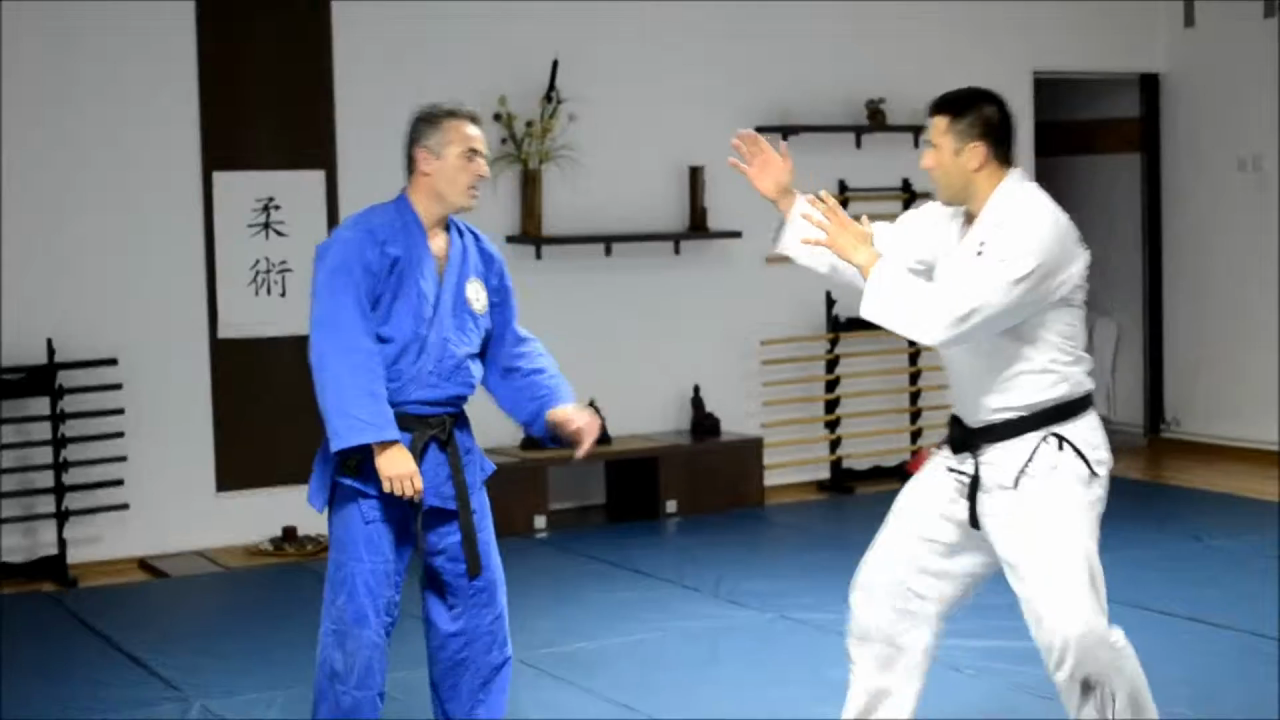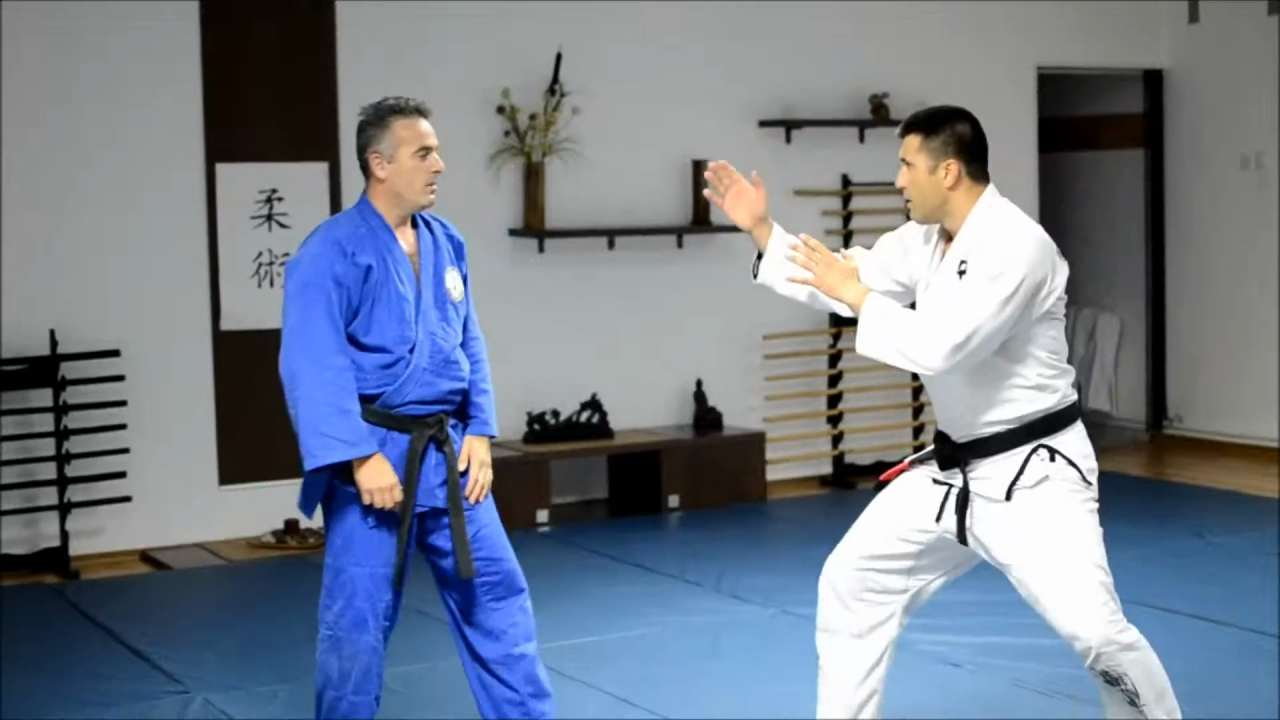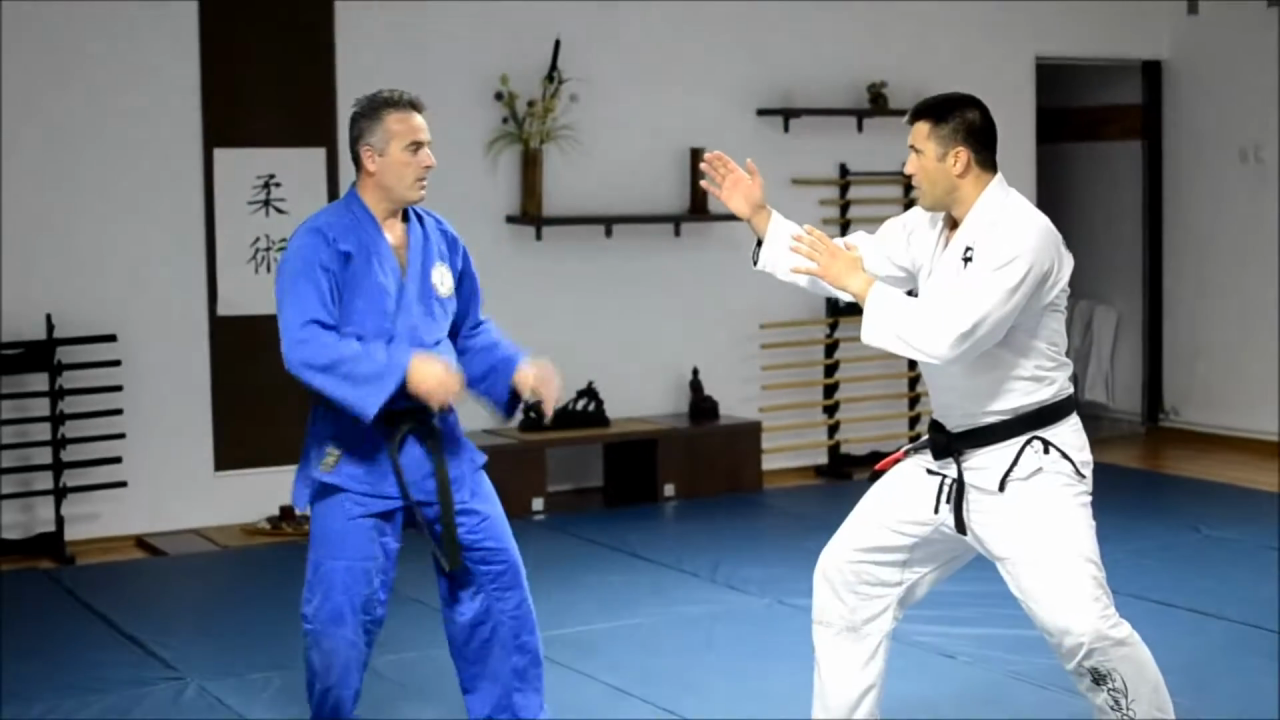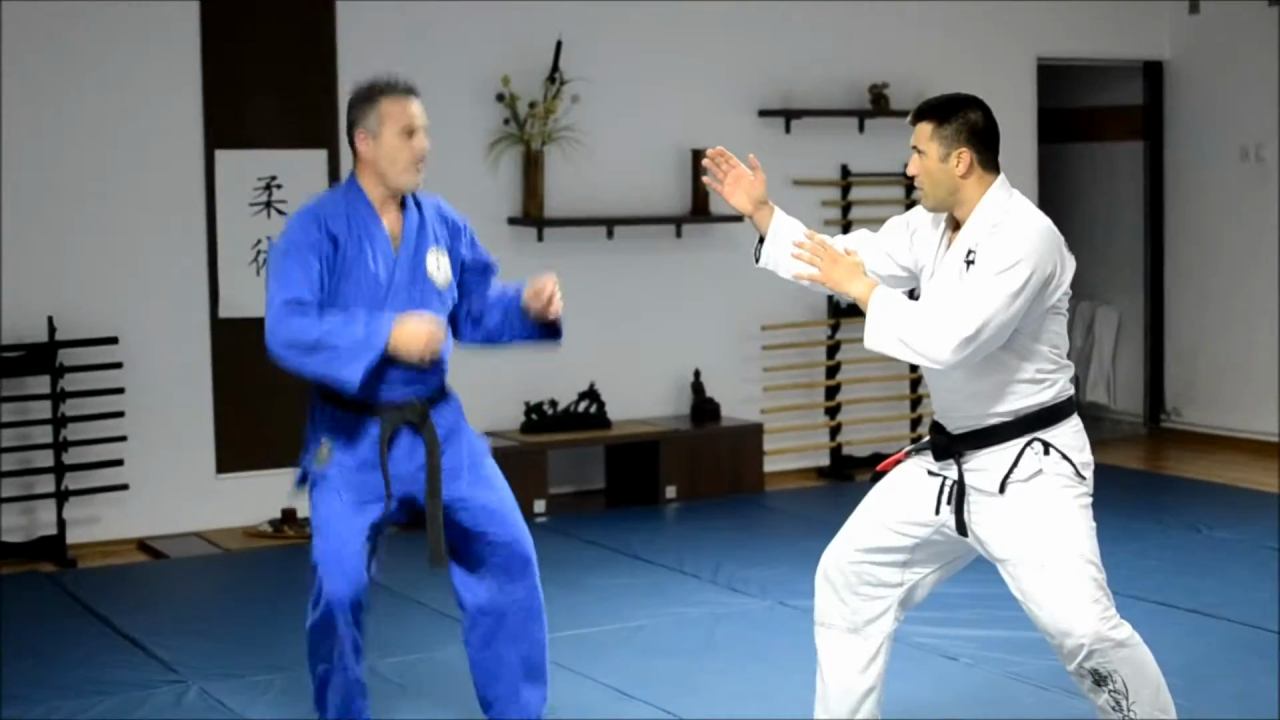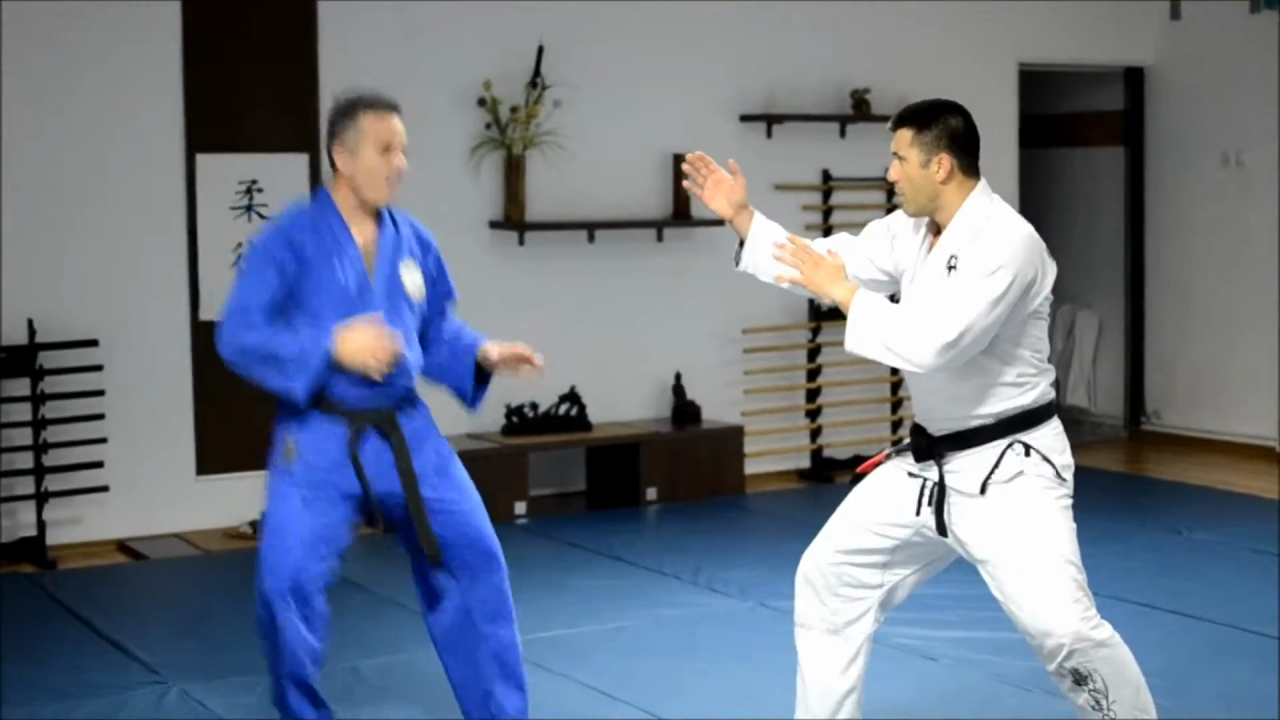
dt=0.3s
person 1, frame 1
left shoulder: (479, 255)
right shoulder: (361, 243)
left elbow: (512, 348)
right elbow: (339, 352)
left wrist: (557, 405)
right wrist: (381, 444)
left hip: (450, 449)
right hip: (375, 454)
left knee: (472, 595)
right knee: (360, 614)
person 1, frame 2
left shoulder: (445, 242)
right shoulder: (332, 251)
right elbow: (311, 365)
left wrist: (478, 431)
right wrist: (360, 457)
left hip: (445, 447)
right hip: (374, 452)
left knee: (493, 588)
right knee: (359, 616)
person 1, frame 3
left shoulder: (440, 239)
right shoulder: (321, 240)
left elbow: (468, 332)
right elbow: (306, 347)
left wrist: (515, 370)
right wrist: (404, 371)
left hip: (437, 440)
right hip: (357, 449)
left knee: (495, 573)
right knee: (342, 611)
person 1, frame 4
left shoulder: (441, 223)
right shoulder: (316, 227)
left elbow: (476, 306)
right elbow: (287, 330)
left wrist: (528, 306)
right wrist: (384, 333)
left hip: (435, 428)
right hip: (353, 439)
left knee: (506, 555)
right knee: (339, 590)
person 1, frame 5
left shoulder: (412, 240)
right shoulder: (289, 238)
left elbow: (433, 332)
right elbow: (237, 336)
left wrist: (482, 356)
right wrist: (331, 347)
left hip: (403, 432)
right hip: (318, 440)
left knee: (473, 558)
right knee: (287, 587)
person 2, frame 1
left shoulder: (1036, 229)
right shoulder: (950, 218)
left elbow: (944, 318)
right elbow: (858, 255)
left wrist: (870, 259)
right wrist: (786, 199)
left hip: (1044, 458)
right hip: (969, 457)
left knee: (1071, 631)
right knee: (886, 591)
person 2, frame 2
left shoulder: (1016, 245)
right shoulder: (924, 239)
left elbow: (939, 347)
right elbow: (840, 280)
left wrist: (856, 295)
right wrist: (761, 227)
left hip: (1035, 470)
right hip: (953, 467)
left knee: (1093, 629)
right knee: (851, 583)
person 2, frame 3
left shoulder: (1022, 234)
right shoulder: (929, 226)
left elbow: (947, 335)
right elbow: (835, 262)
left wrist: (859, 284)
right wrist: (758, 216)
left hip: (1027, 464)
right hip: (947, 459)
left knee: (1082, 624)
right knee: (847, 576)
person 2, frame 4
left shoulder: (1025, 236)
right shoulder: (931, 225)
left elbow: (951, 340)
right elbow: (844, 258)
left wrist: (861, 289)
right wrist: (760, 213)
left hip: (1028, 464)
right hip: (948, 459)
left knee: (1082, 625)
right knee: (850, 576)
person 2, frame 5
left shoulder: (1006, 242)
right shoulder: (911, 230)
left elbow: (931, 346)
right elbow: (821, 263)
left wrist: (843, 292)
right wrist: (741, 216)
left hip: (1008, 466)
right hip: (928, 461)
left knee: (1062, 626)
right knee: (829, 577)
